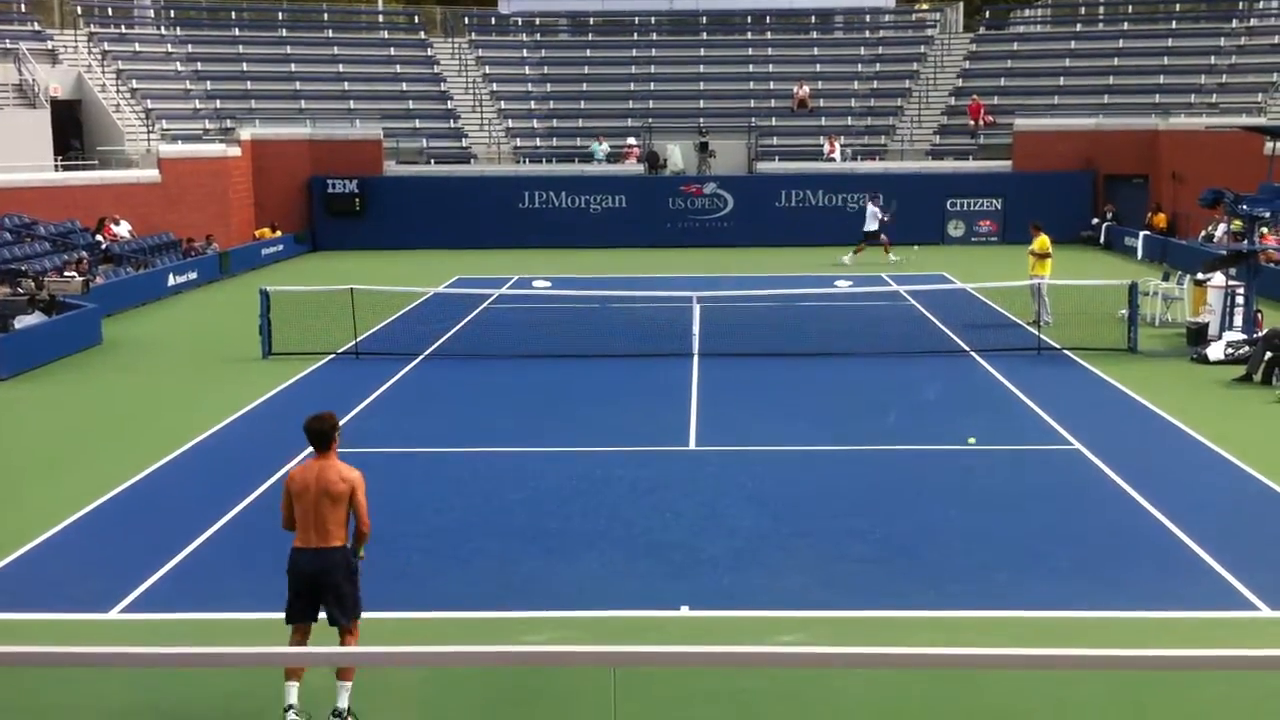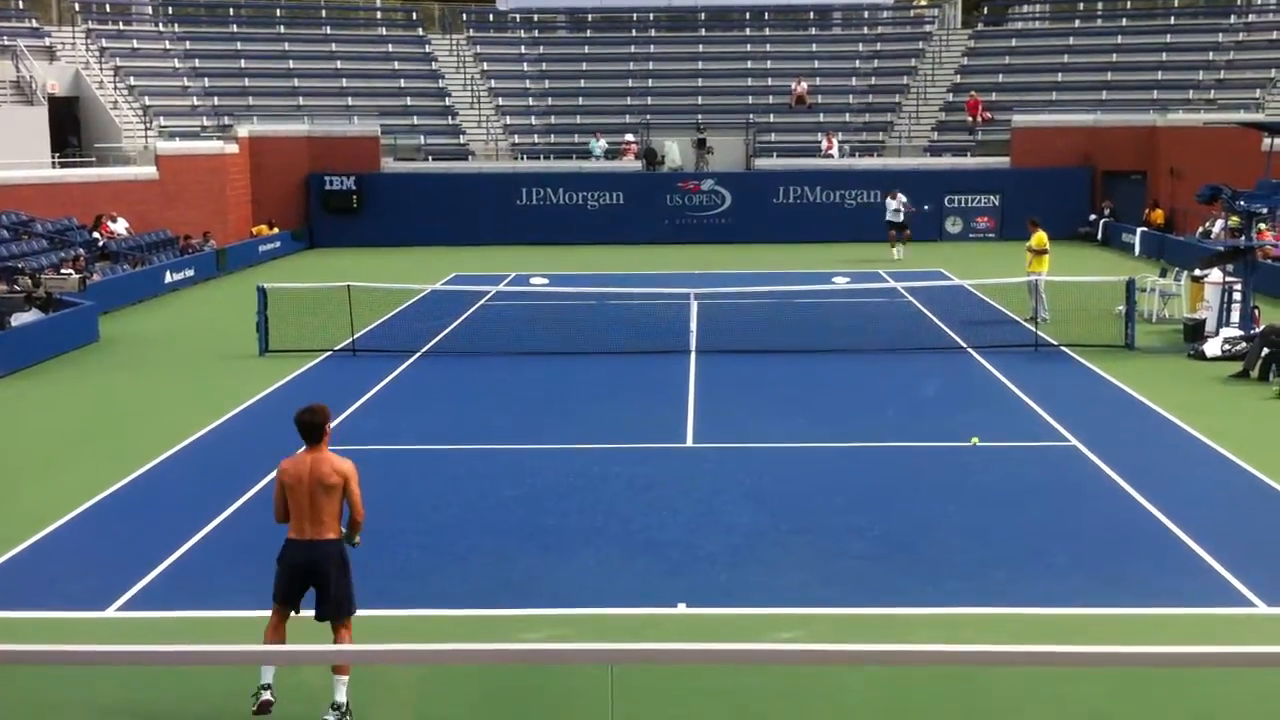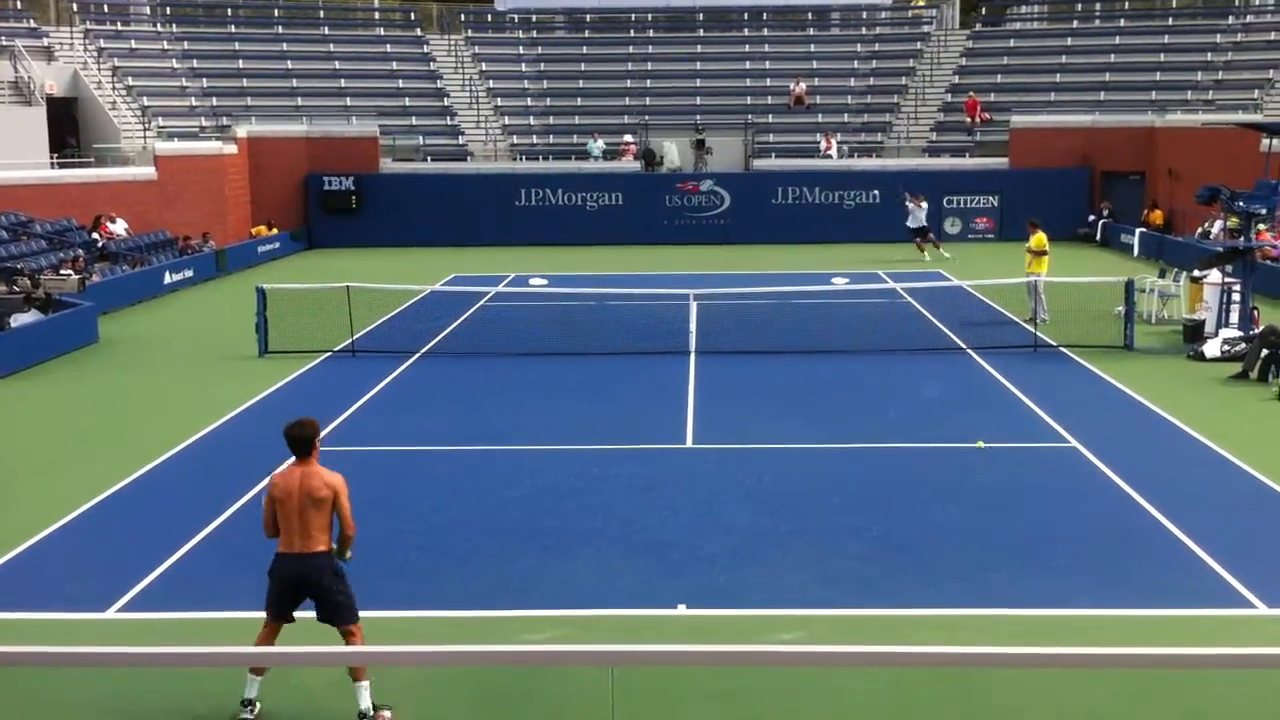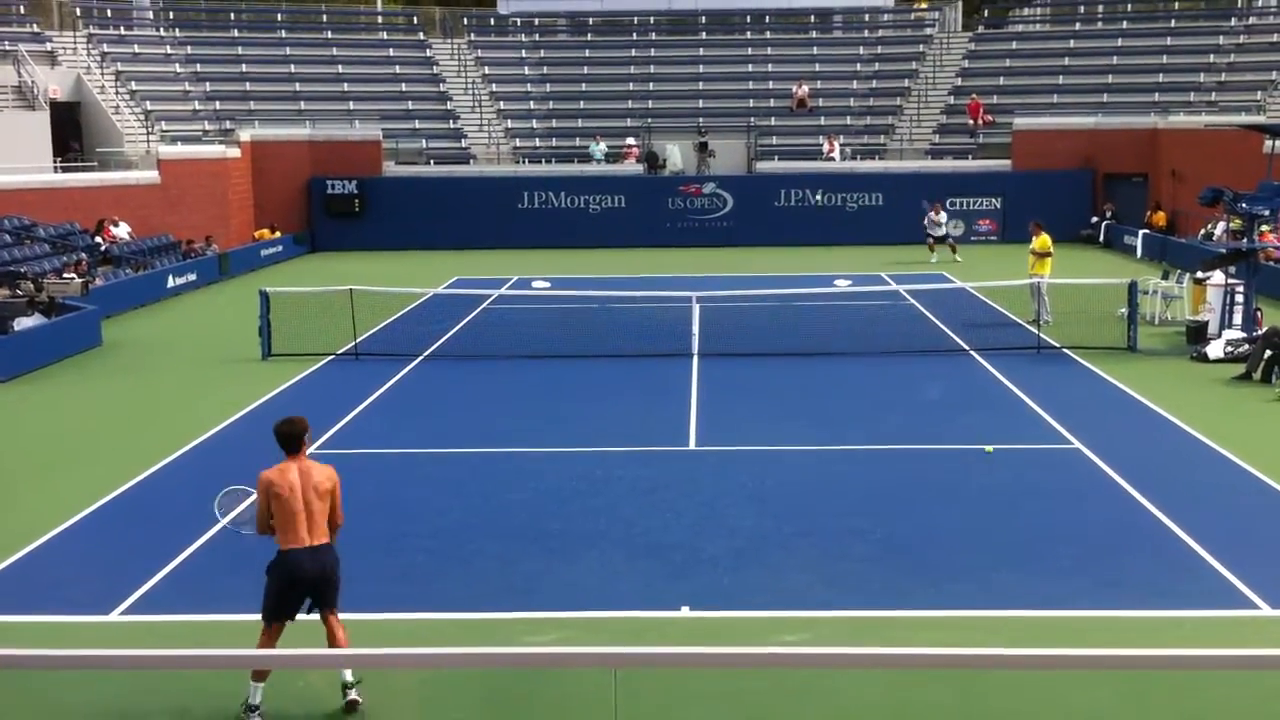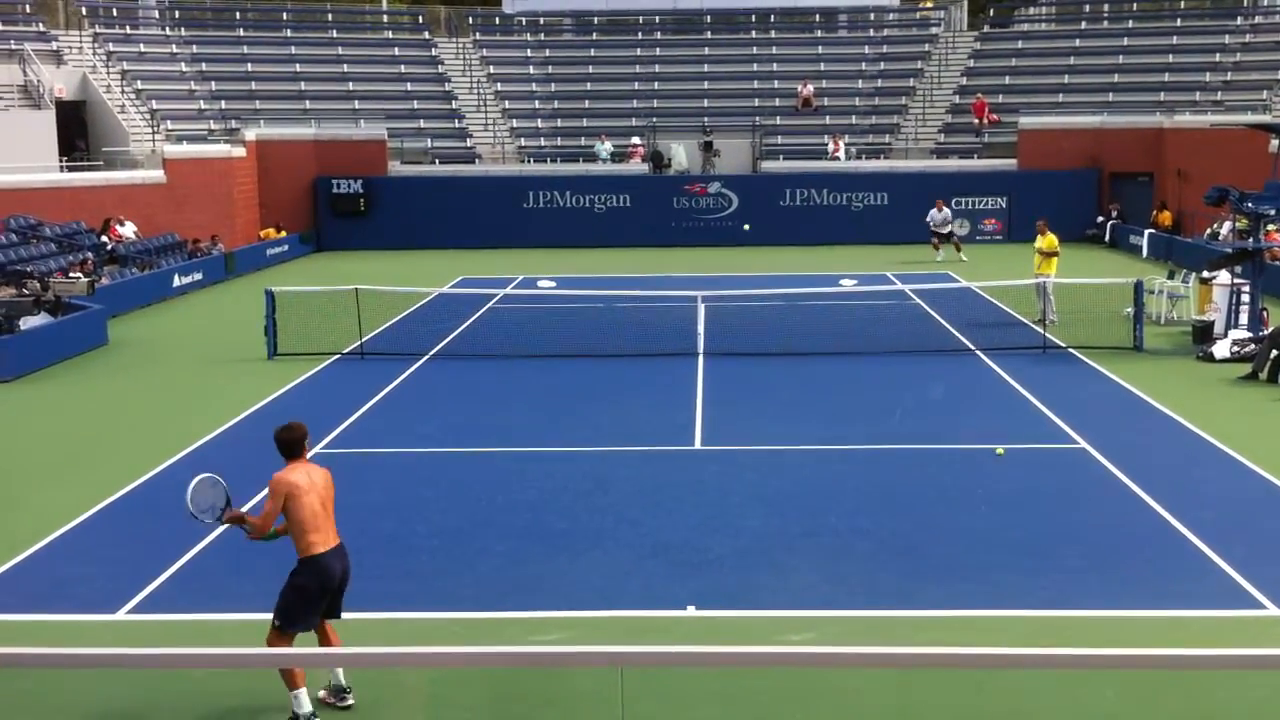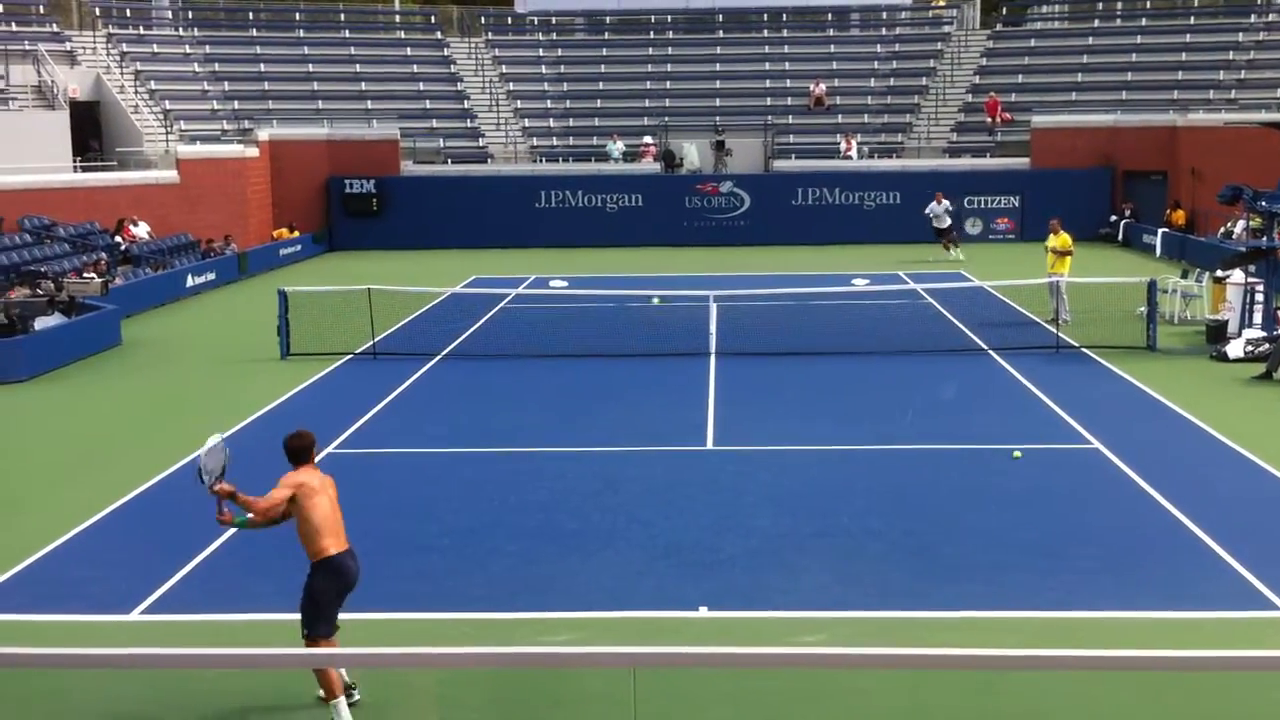
dt=0.2s
person 1, frame 1
left shoulder: (294, 476)
right shoulder: (350, 476)
left elbow: (288, 524)
right elbow: (364, 526)
right wrist: (356, 550)
left hip: (301, 559)
right hip: (335, 559)
left knee: (299, 635)
right knee: (348, 633)
person 1, frame 2
left shoulder: (286, 468)
right shoulder: (343, 467)
left elbow: (280, 516)
right elbow: (357, 516)
right wrist: (351, 536)
left hip: (294, 551)
right hip: (329, 551)
left knee: (278, 617)
right knee: (342, 628)
left ankle: (265, 688)
person 1, frame 3
left shoulder: (275, 482)
right shoulder: (333, 481)
left elbow: (270, 531)
right elbow: (348, 531)
right wrist: (342, 552)
left hip: (286, 565)
right hip: (321, 565)
left knee: (269, 629)
right knee: (352, 634)
person 1, frame 4
left shoulder: (268, 478)
right shoulder: (328, 474)
left elbow: (262, 528)
left hip: (287, 562)
right hip: (323, 556)
left knee: (270, 633)
right knee: (331, 617)
right ankle: (348, 688)
person 1, frame 5
left shoulder: (282, 479)
right shoulder: (323, 474)
left elbow: (262, 527)
left wrist: (239, 518)
right wrist: (272, 533)
left hip: (314, 566)
right hip: (339, 559)
left knee: (279, 640)
right knee: (321, 622)
right ankle: (339, 689)
person 1, frame 6
left shoulder: (294, 480)
right shoulder: (325, 480)
left elbow: (262, 509)
right elbow: (277, 516)
left wrist: (232, 494)
right wrist: (236, 521)
left hip: (329, 568)
right hip: (347, 562)
left knee: (315, 649)
right knee: (320, 625)
right ankle: (345, 685)
